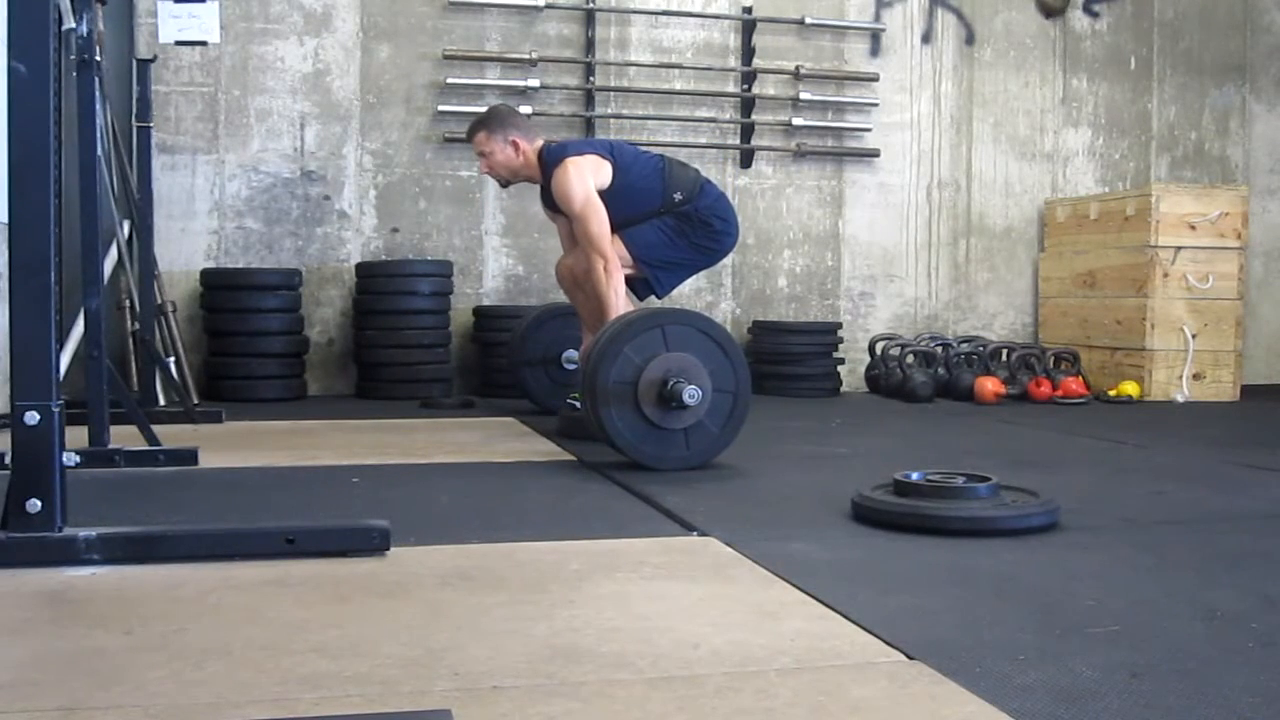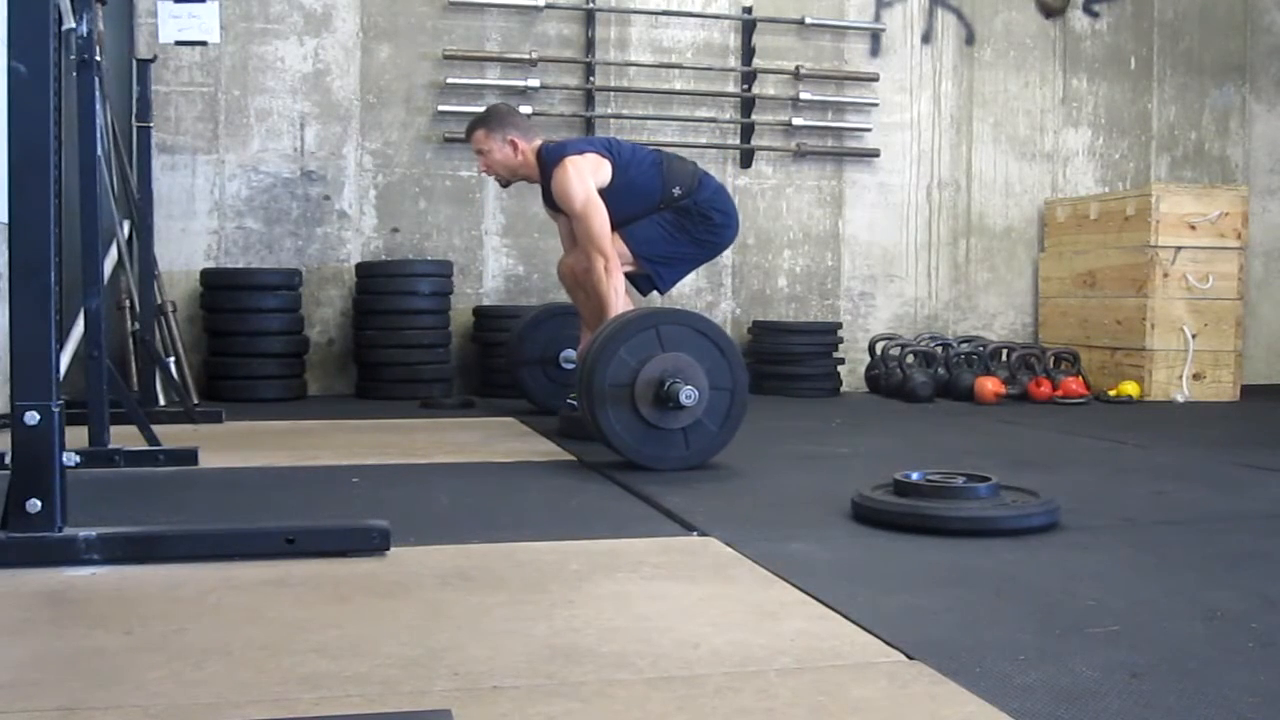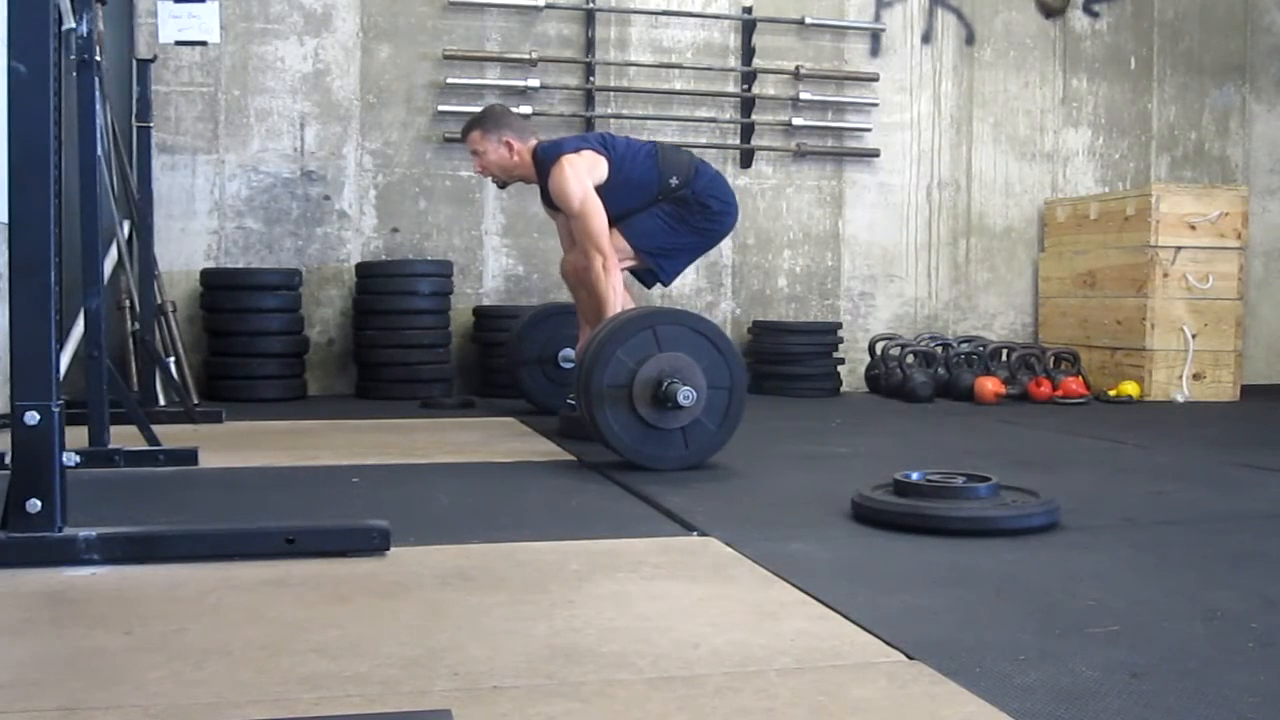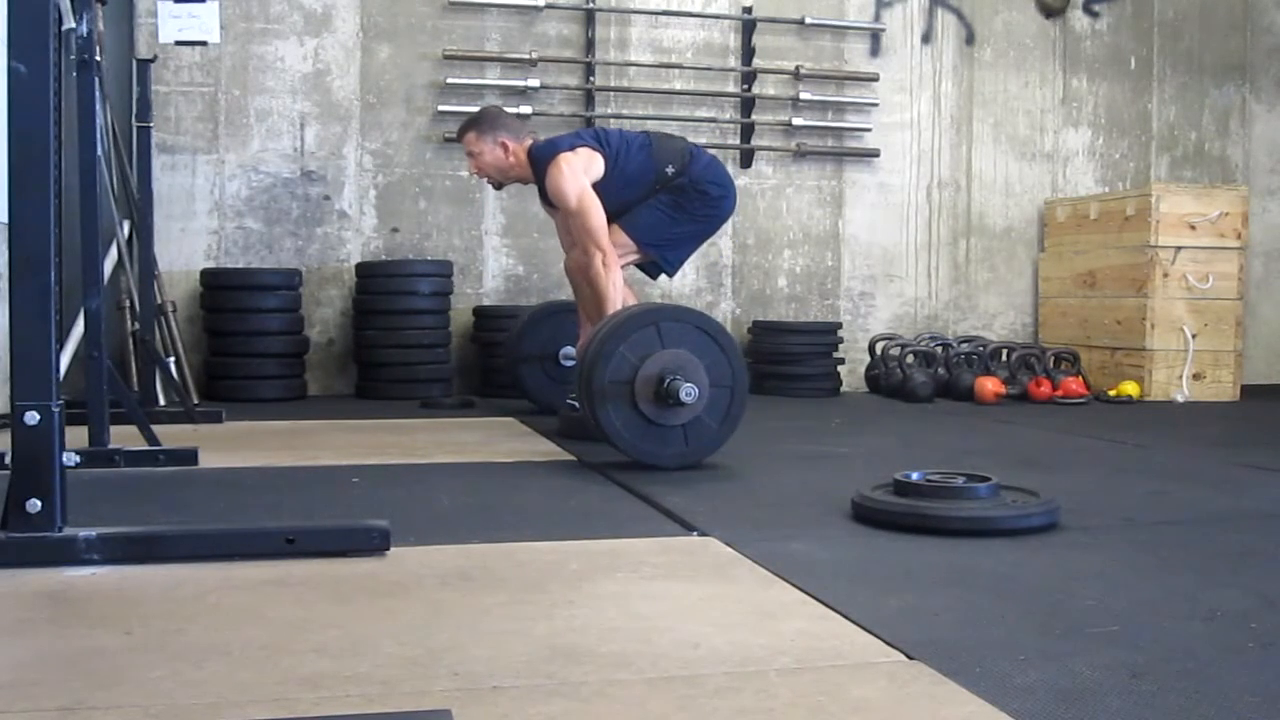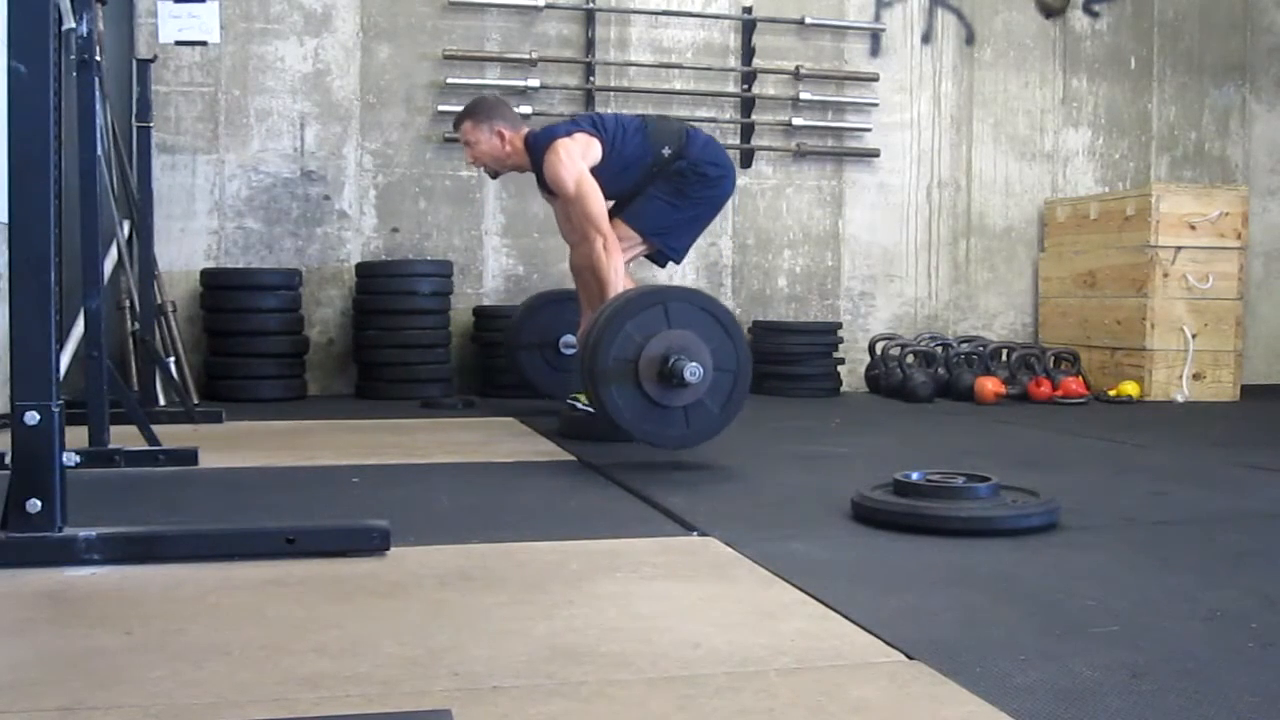
dt=0.3s
person 1, frame 1
left shoulder: (568, 172)
right shoulder: (552, 183)
left elbow: (606, 263)
right elbow: (583, 264)
right wrist: (591, 340)
left hip: (705, 219)
right hip: (693, 218)
left knee: (592, 268)
right knee: (573, 271)
person 1, frame 2
left shoulder: (568, 172)
right shoulder: (553, 180)
left elbow: (604, 262)
right elbow: (582, 260)
right wrist: (588, 341)
left hip: (705, 211)
right hip: (689, 209)
left knee: (592, 266)
right knee: (574, 270)
person 1, frame 3
left shoulder: (565, 171)
right shoulder: (551, 179)
left elbow: (603, 261)
right elbow: (581, 259)
right wrist: (587, 339)
left hip: (703, 200)
right hip: (683, 200)
left knee: (591, 263)
right knee: (578, 267)
person 1, frame 4
left shoulder: (561, 170)
right shoulder: (549, 179)
left elbow: (602, 258)
right elbow: (579, 258)
right wrist: (586, 337)
left hip: (701, 187)
right hip: (683, 187)
left knee: (595, 260)
right knee: (582, 264)
person 1, frame 5
left shoulder: (558, 156)
right shoulder: (547, 167)
left elbow: (604, 243)
right elbow: (582, 244)
right wrist: (588, 326)
left hip: (701, 168)
right hip: (679, 170)
left knee: (601, 255)
right knee: (588, 259)
